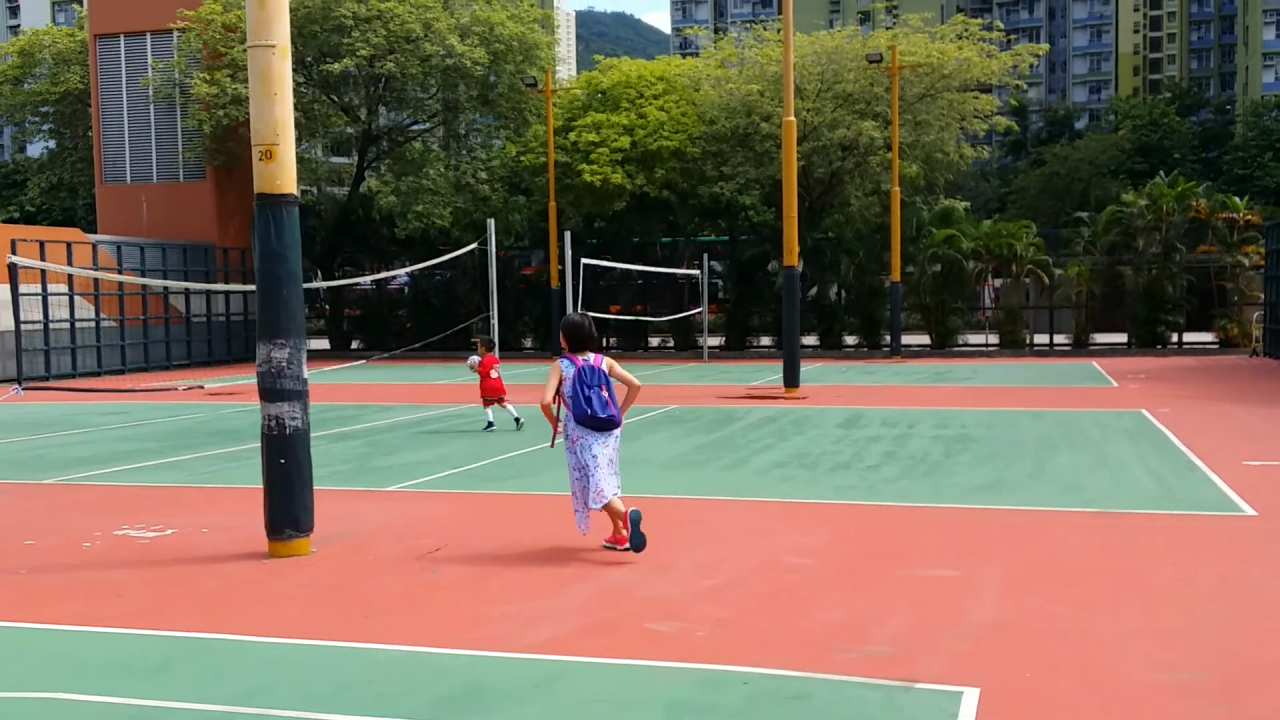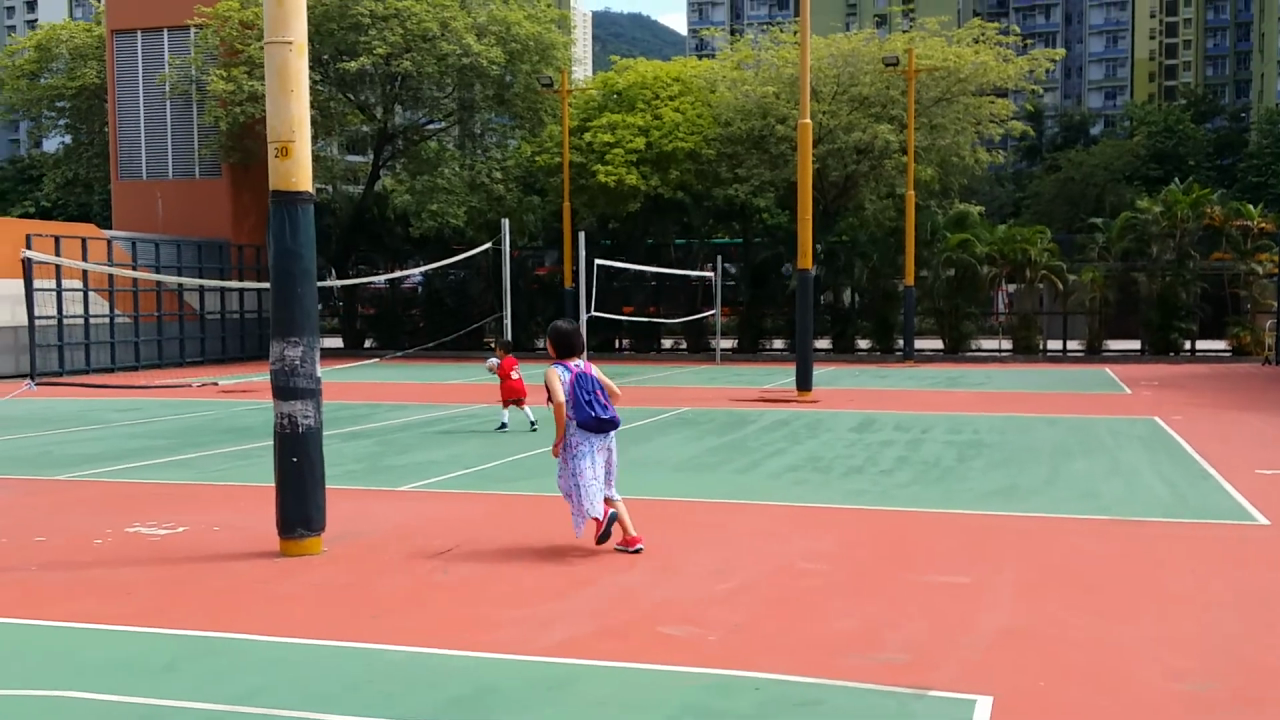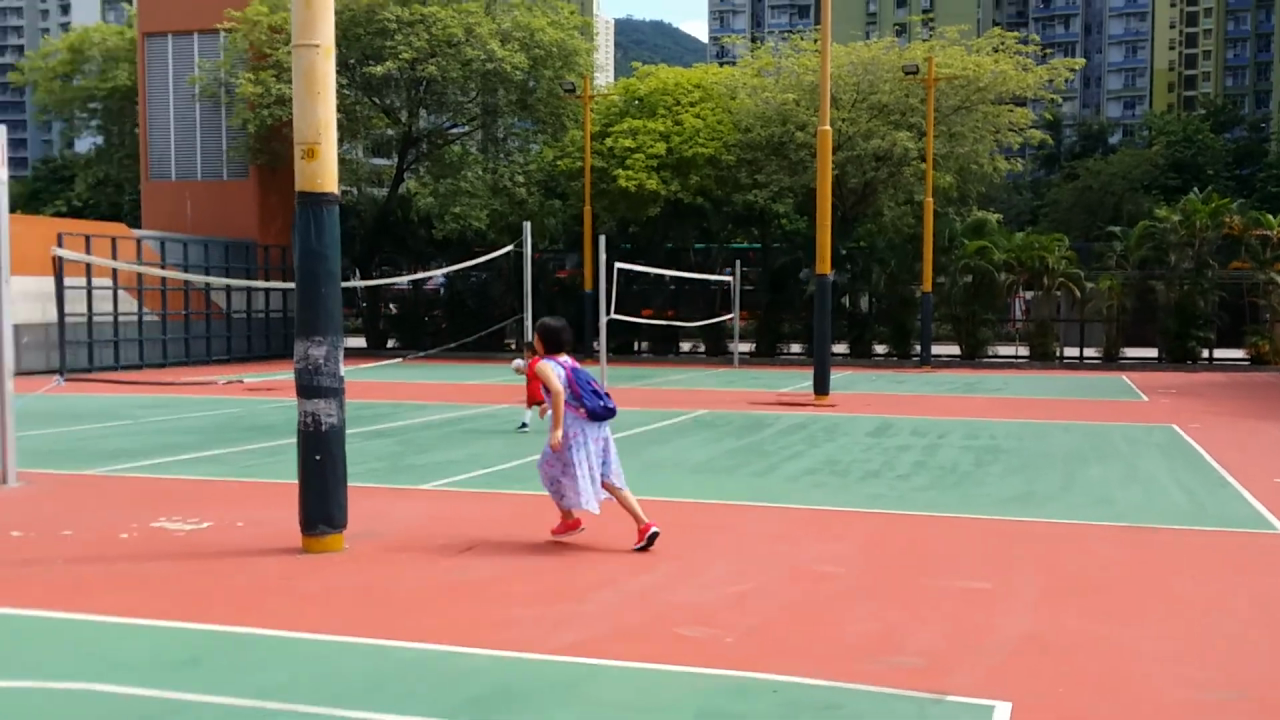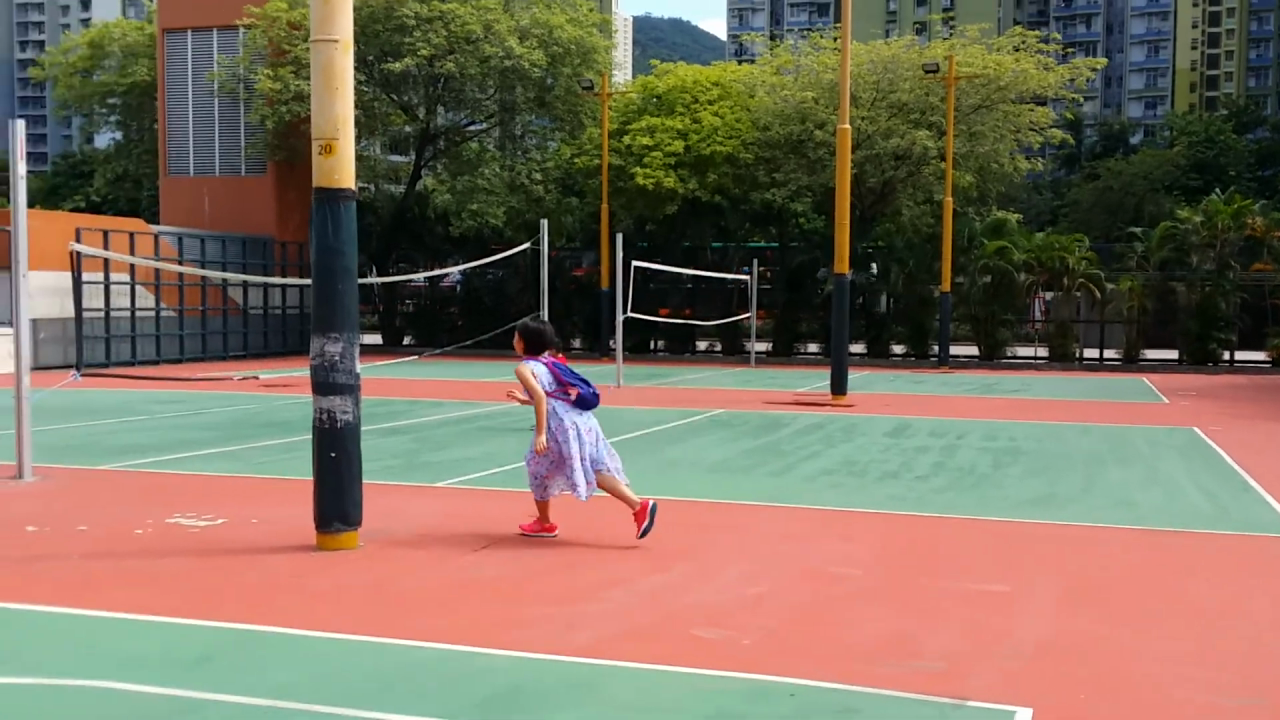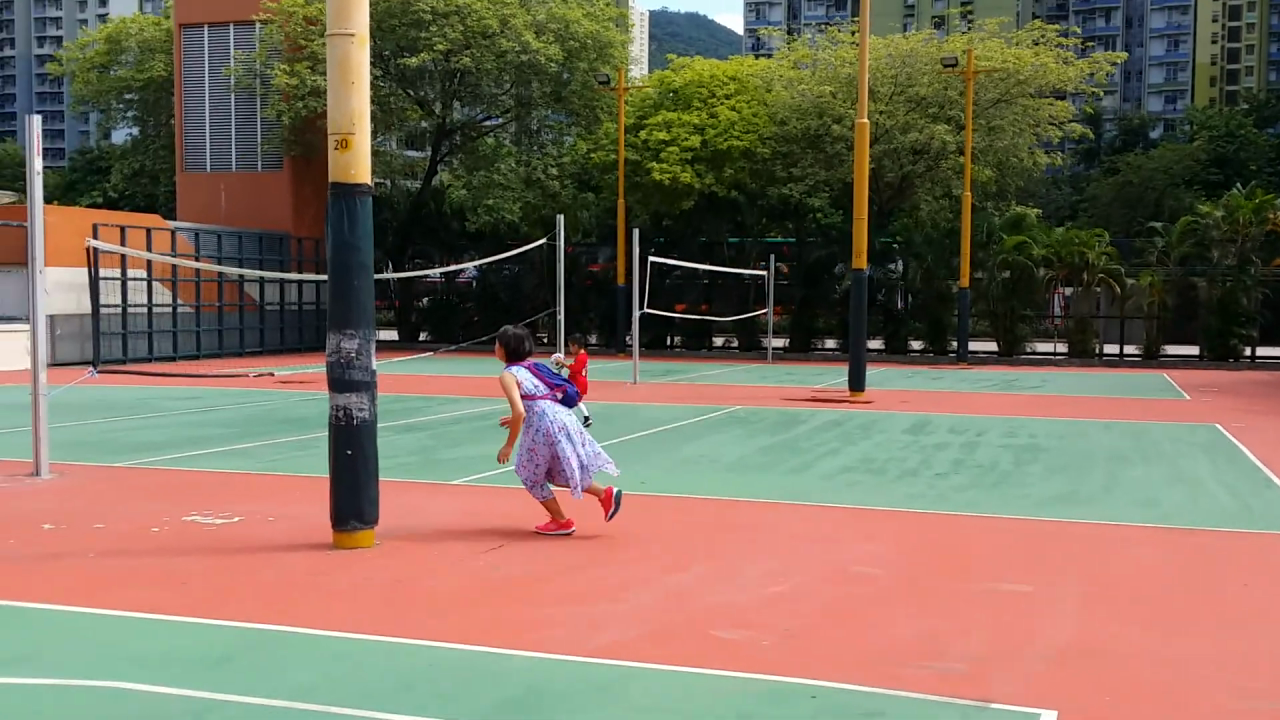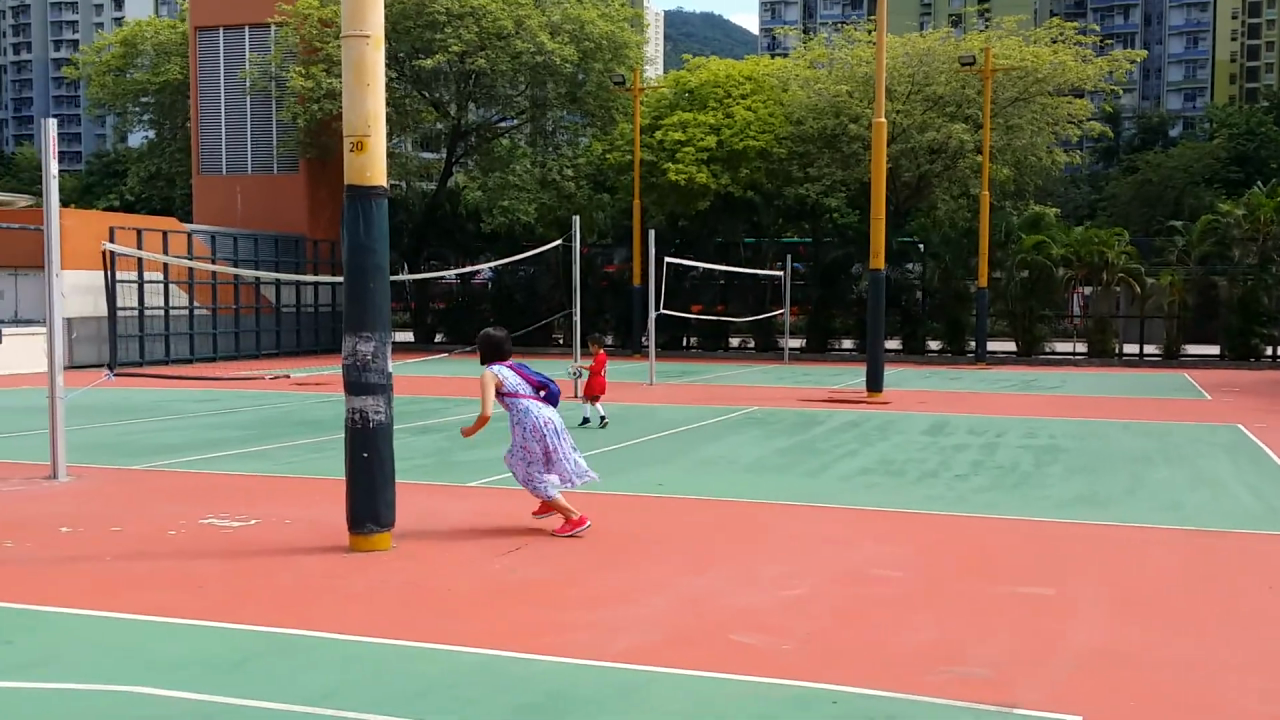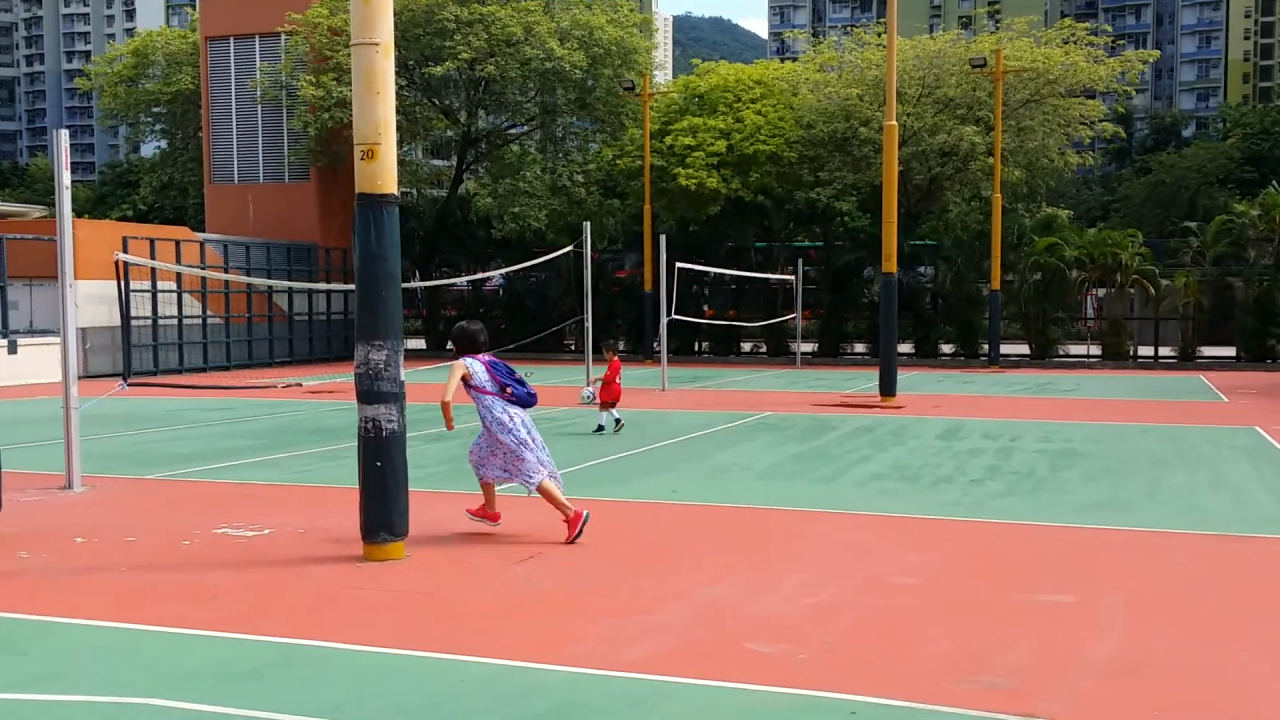
dt=0.1s
person 1, frame 1
left shoulder: (560, 365)
right shoulder: (604, 362)
left elbow: (546, 401)
right elbow: (635, 385)
left wrist: (554, 424)
right wrist: (620, 413)
left hip: (580, 434)
right hip: (608, 429)
left knee: (598, 487)
right knee: (607, 481)
left ankle: (628, 515)
right ankle: (620, 535)
person 1, frame 2
left shoulder: (553, 372)
right shoulder: (590, 367)
left elbow: (559, 401)
right elbow: (616, 394)
left wrist: (558, 439)
left hip: (578, 437)
right hip: (603, 432)
left knee: (576, 486)
right knee: (604, 486)
left ankle: (603, 513)
right ankle: (631, 537)
person 1, frame 3
left shoulder: (543, 366)
right shoulder: (571, 362)
left elbow: (558, 390)
left wrist: (557, 428)
left hip: (574, 428)
right hip: (596, 424)
left knee: (550, 468)
right knee: (610, 479)
left ankle: (569, 520)
right ankle: (645, 526)
person 1, frame 4
left shoulder: (523, 368)
right shoulder: (548, 363)
left elbow: (539, 394)
left wrist: (540, 432)
right wrist: (525, 399)
left hip: (560, 423)
right hip: (583, 418)
left knee: (537, 467)
right knee: (597, 471)
left ankle: (544, 523)
right ankle: (639, 505)
person 1, frame 5
left shoulder: (508, 376)
right shoulder: (529, 367)
left elbow: (519, 412)
left wrist: (508, 445)
right wrist: (514, 418)
left hip: (546, 424)
right hip: (564, 418)
left knee: (528, 472)
right knee: (570, 471)
left ankle: (561, 521)
right ankle: (605, 494)
person 1, frame 6
left shoulder: (490, 373)
right shoulder: (511, 367)
left elbow: (487, 414)
left wrist: (471, 430)
left hip: (533, 422)
right hip: (547, 416)
left knee: (531, 475)
right knee: (516, 461)
left ankle: (575, 518)
right ankle: (550, 502)
person 1, frame 7
left shoulder: (460, 365)
right shoulder: (488, 361)
left elbow: (446, 399)
left wrist: (449, 420)
left hip: (501, 422)
right hip: (515, 417)
left knee: (529, 472)
right knee: (480, 457)
left ankle: (572, 514)
right ankle: (490, 510)
